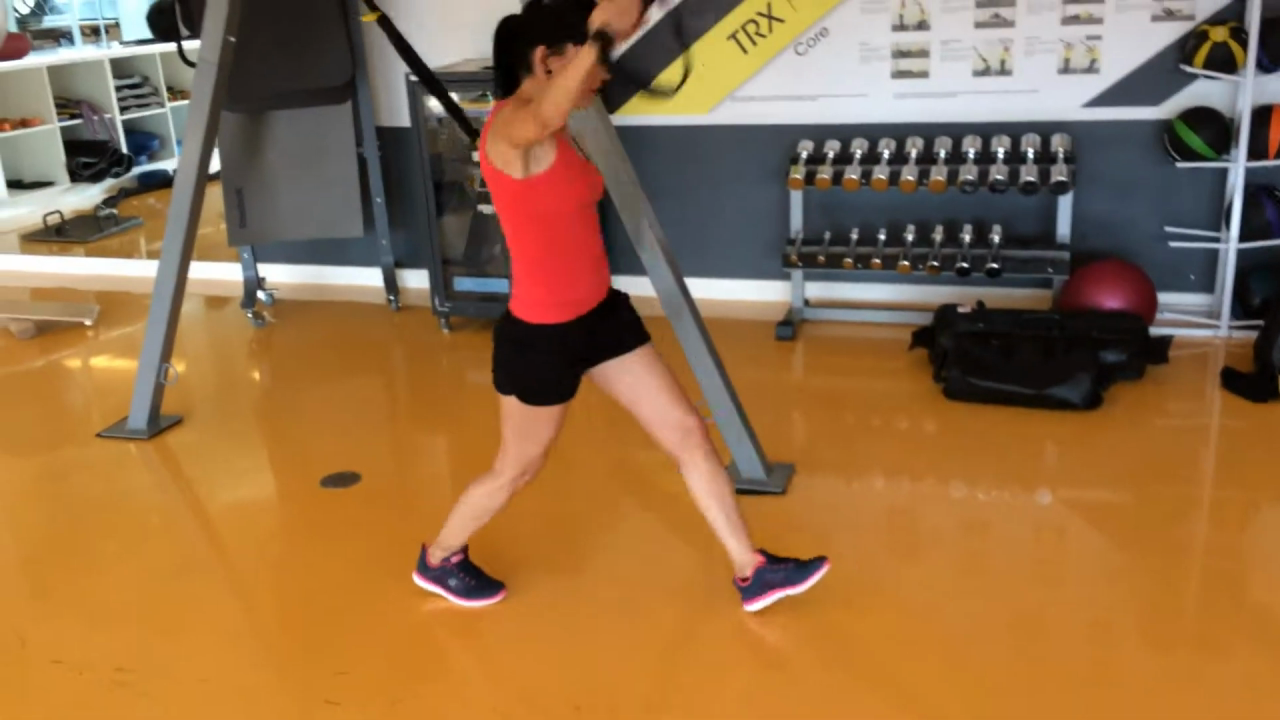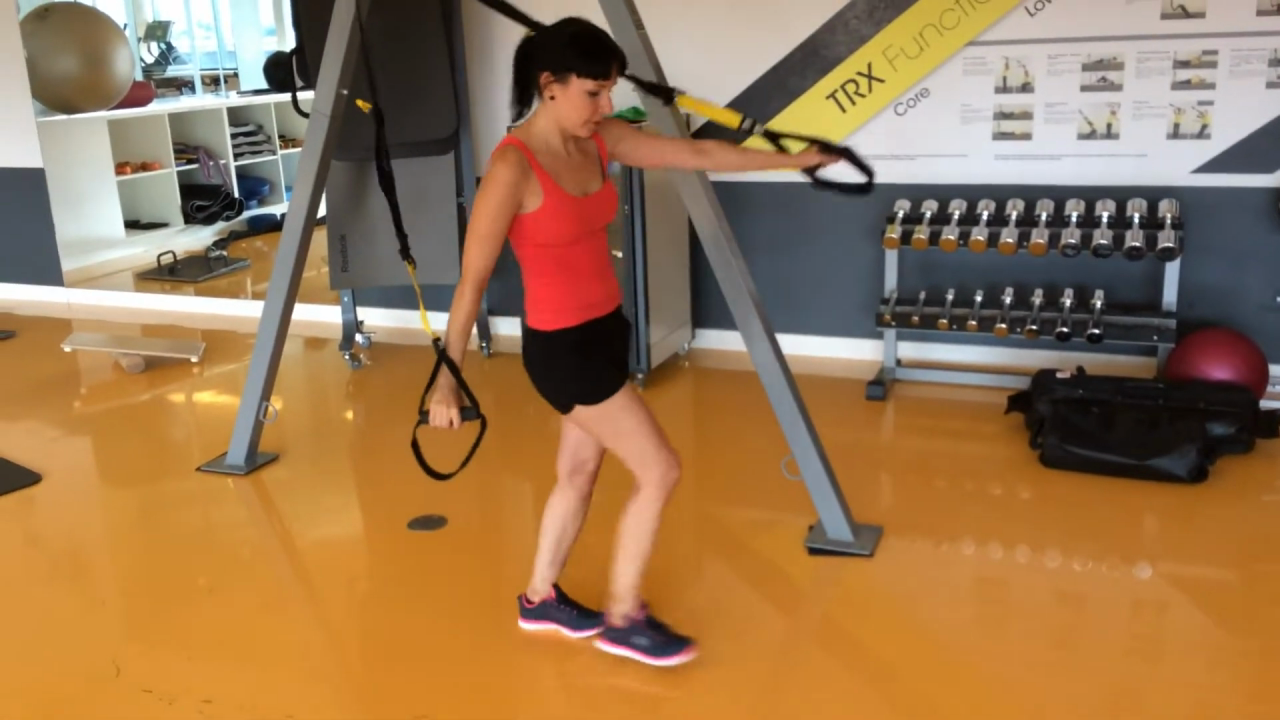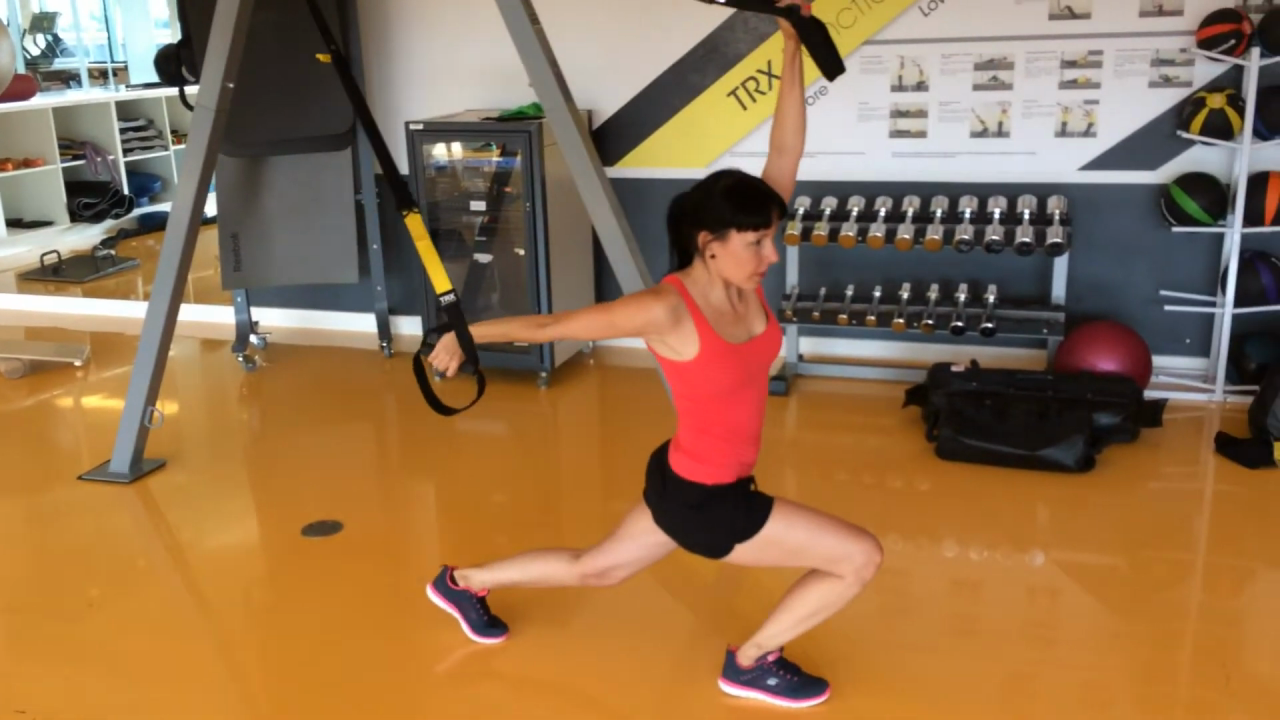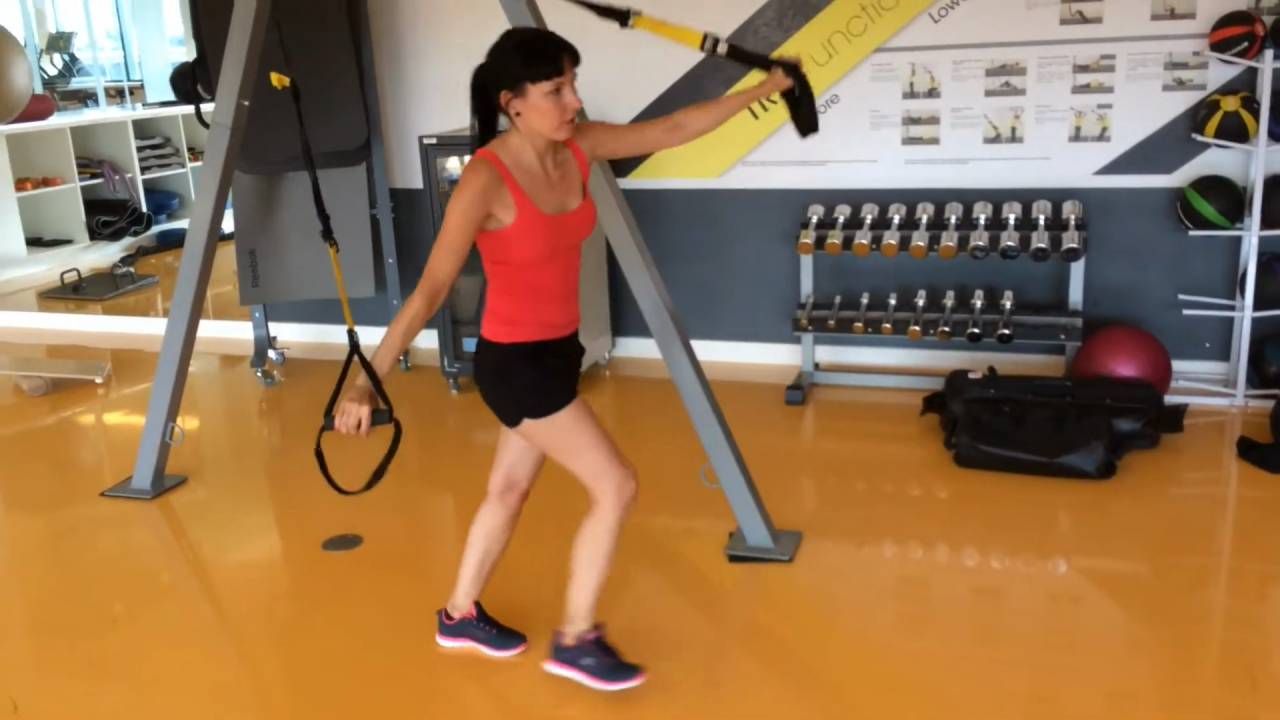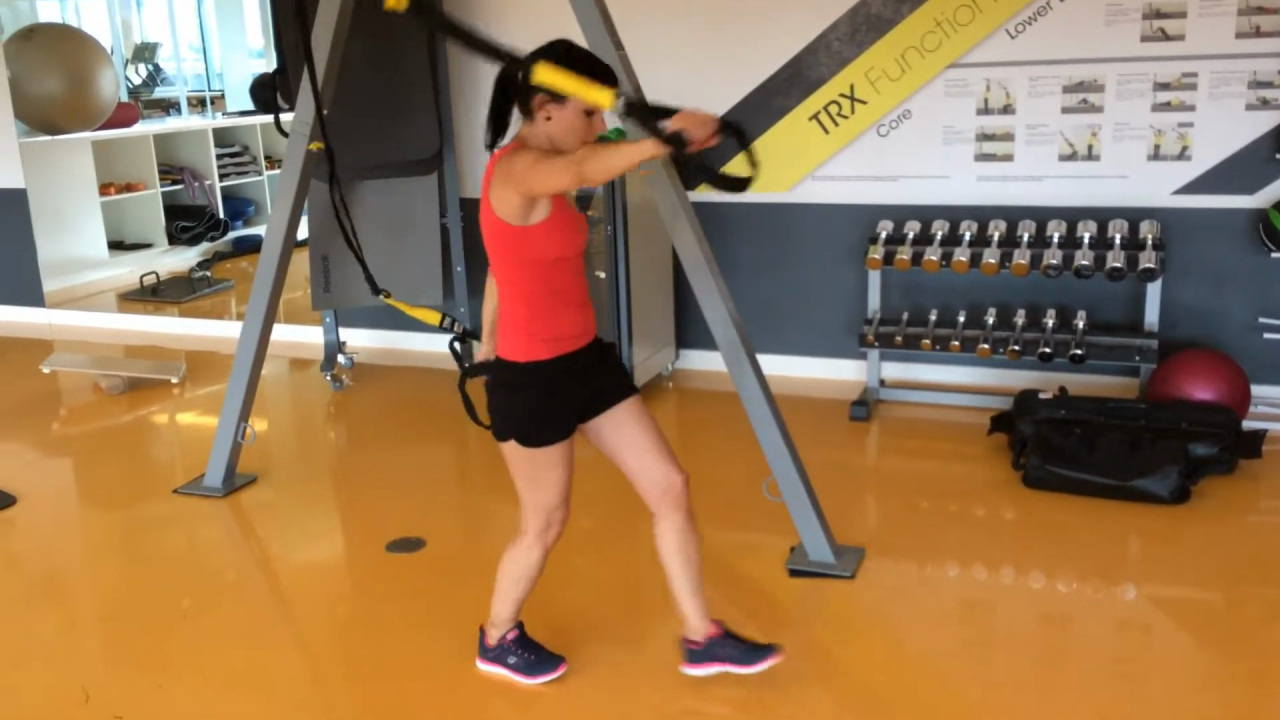
dt=1s
person 1, frame 1
left shoulder: (542, 127)
right shoulder: (511, 128)
right elbow: (548, 106)
left hip: (599, 312)
right hip: (541, 333)
left knee: (688, 433)
right knee: (516, 470)
left ankle: (752, 569)
right ankle: (439, 560)
person 1, frame 2
left shoulder: (598, 139)
right shoulder: (512, 166)
left elbow: (691, 155)
right elbow: (472, 279)
left wrist: (786, 161)
right wrist: (447, 378)
left hip: (605, 330)
right hip: (562, 347)
left knee: (578, 473)
right knee: (660, 473)
left ankle: (539, 597)
right ankle: (625, 617)
person 1, frame 3
left shoulder: (739, 273)
right shoulder: (665, 311)
left elbow: (785, 158)
right elbow: (549, 324)
right wrist: (464, 336)
left hip: (710, 483)
right hip: (699, 498)
left knee: (596, 569)
right knee: (860, 558)
left ankle: (461, 584)
right ankle: (750, 662)
person 1, frame 4
left shoulder: (575, 146)
right shoulder: (484, 179)
left elbow: (673, 129)
right elbow: (431, 288)
left wrist: (756, 92)
right wrist: (369, 380)
left hip: (556, 350)
right hip: (515, 362)
left knee: (508, 489)
right knee: (617, 489)
left ankle: (460, 615)
right ankle: (576, 639)
person 1, frame 5
left shoulder: (534, 167)
right shoulder: (518, 166)
right elbow: (588, 171)
left wrist: (488, 340)
right wrist: (664, 138)
left hip: (584, 361)
right hip: (533, 382)
left knee: (670, 488)
right knee: (543, 526)
left ankle: (700, 636)
right ankle: (497, 638)
